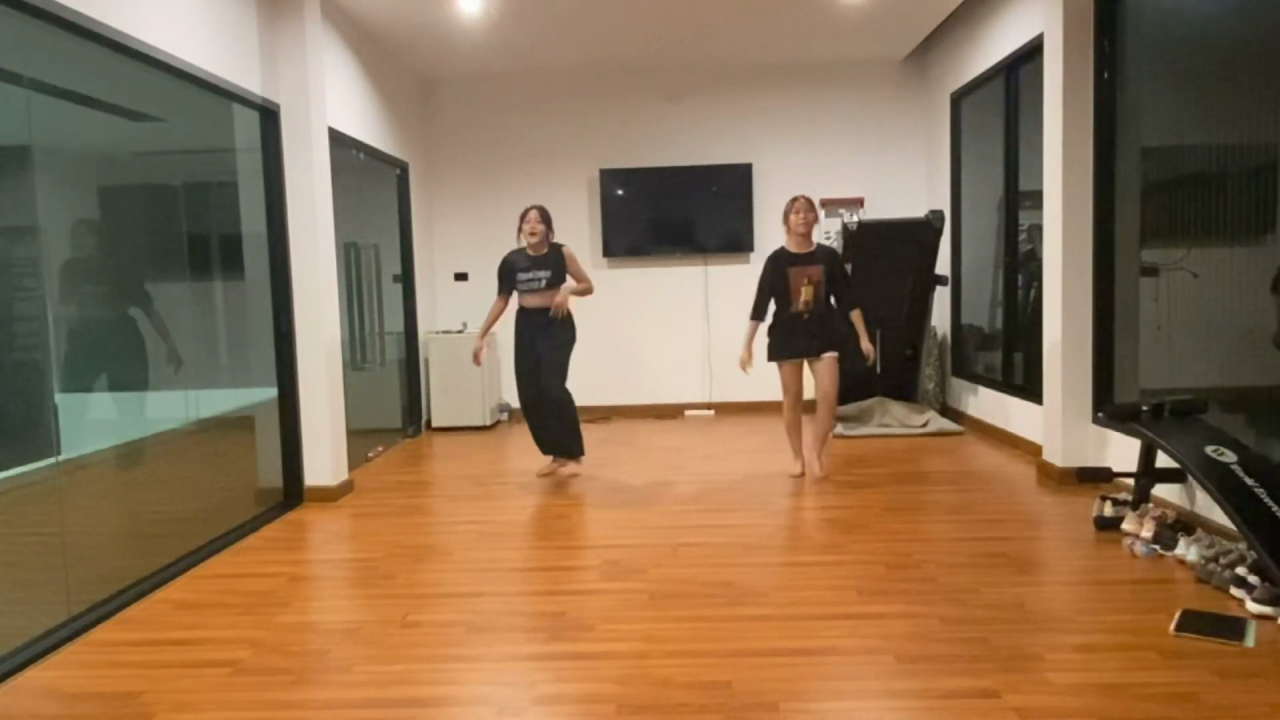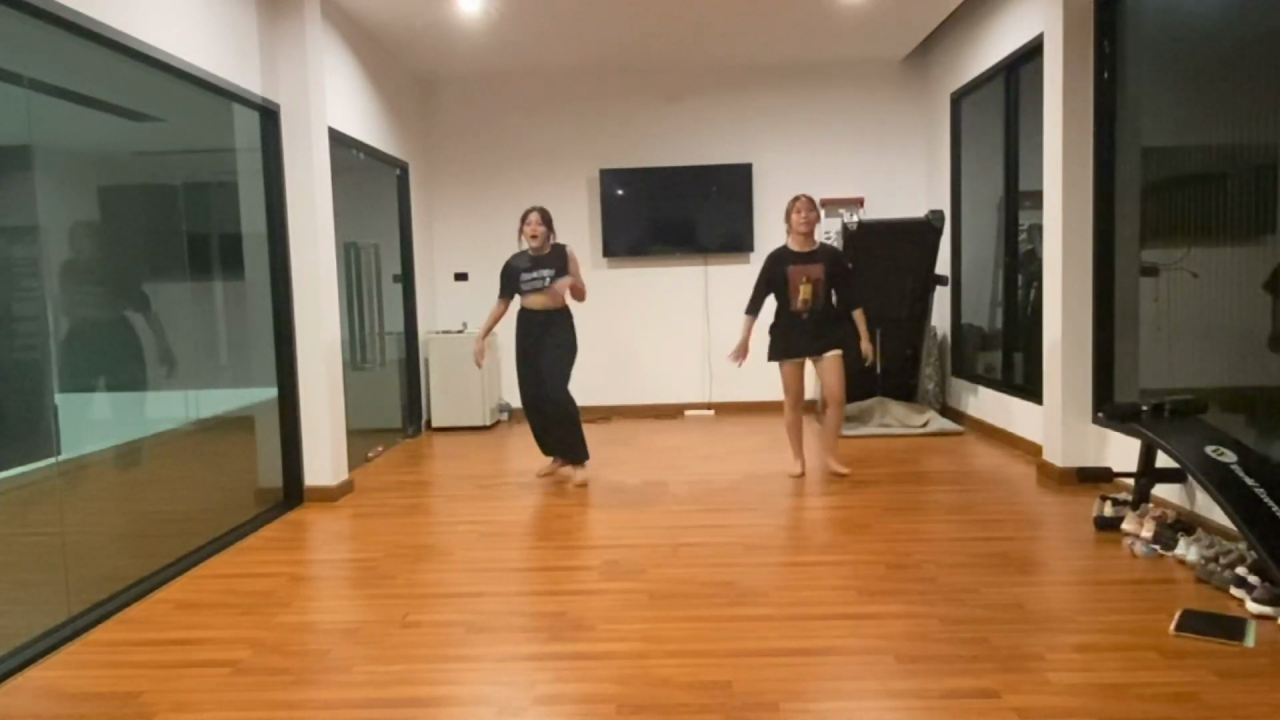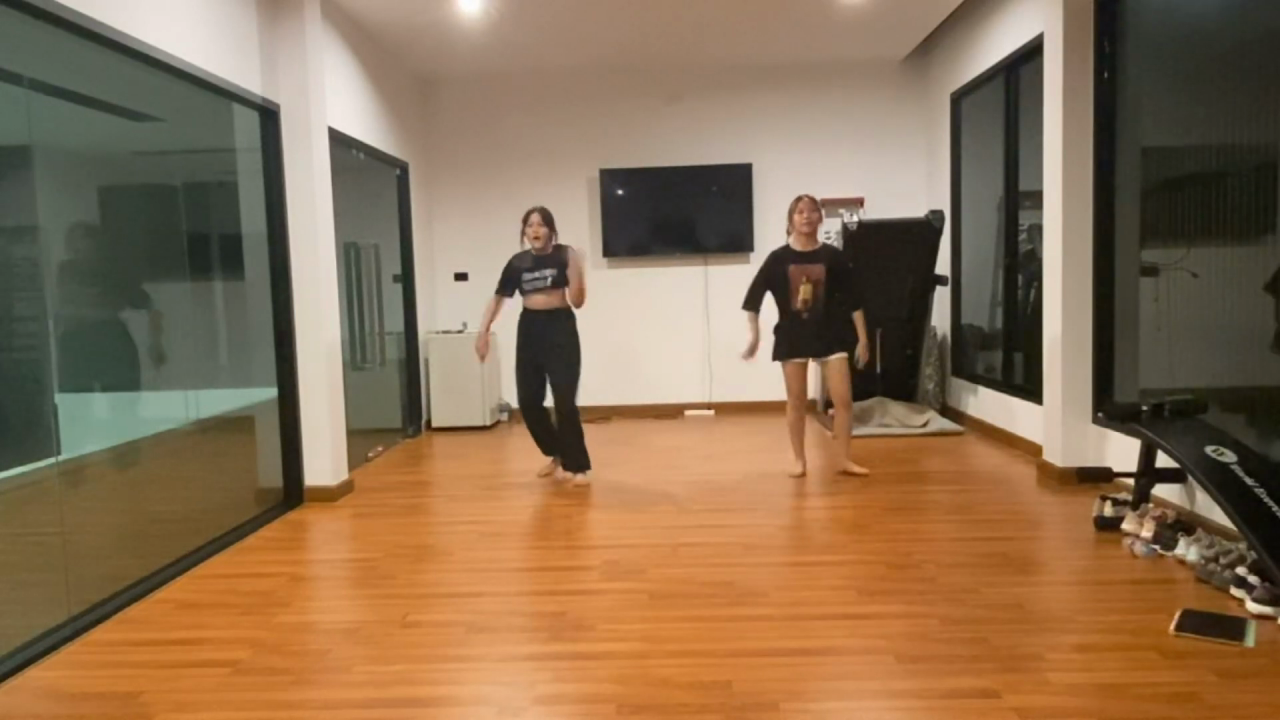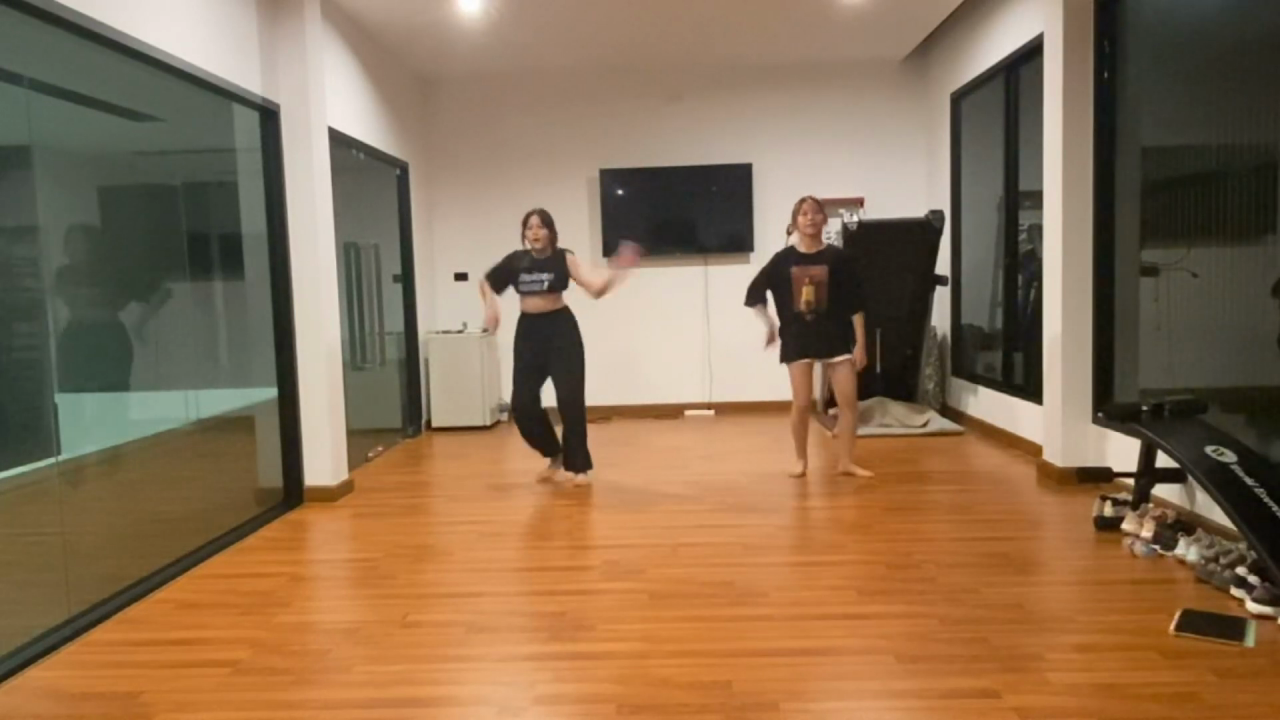
dt=0.1s
person 1, frame 1
left shoulder: (829, 257)
right shoulder: (777, 261)
left elbow: (848, 298)
right elbow: (761, 304)
left wrist: (864, 337)
right wrist: (748, 346)
left hip: (824, 334)
right hip: (787, 336)
left knee: (828, 399)
right knee: (792, 401)
left ankle: (816, 456)
right ankle: (798, 459)
person 1, frame 2
left shoulder: (831, 256)
right shoulder: (777, 258)
left elbow: (849, 298)
right elbow: (757, 299)
left wrist: (864, 337)
right wrist: (744, 339)
left hip: (826, 334)
right hip: (789, 335)
left knee: (836, 398)
right knee: (794, 402)
left ankle: (829, 457)
right ankle: (798, 459)
person 1, frame 3
left shoulder: (833, 256)
right shoulder: (779, 258)
left elbow: (852, 300)
right elbow: (754, 297)
left wrist: (862, 339)
right wrist: (754, 335)
left hip: (830, 335)
right hip: (791, 336)
left knee: (843, 400)
right knee: (796, 403)
left ankle: (843, 459)
right ankle: (799, 459)
person 1, frame 4
left shoulder: (837, 257)
right shoulder: (783, 259)
left elbow: (854, 302)
right elbow: (755, 293)
left wrist: (860, 342)
right wrist: (769, 323)
left hip: (835, 336)
right hip: (797, 337)
left knee: (849, 401)
right knee: (802, 404)
left ankle: (846, 461)
right ankle: (801, 459)
person 2, frame 1
left shoulder: (561, 253)
right shoulder: (512, 260)
left elbow: (588, 286)
right elbow: (501, 300)
left wrist: (567, 292)
right wrist: (481, 336)
left hip: (556, 324)
right hip: (526, 326)
left knee: (552, 387)
right knee: (529, 396)
left ankle: (573, 452)
right ankle: (557, 453)
person 2, frame 2
left shoulder: (563, 254)
right shoulder: (515, 263)
left elbow: (581, 295)
right elbow: (502, 303)
left wrist: (570, 283)
right wrist: (481, 338)
left hip: (558, 326)
right hip: (527, 328)
left knee: (555, 392)
right knee: (532, 398)
left ankle: (577, 460)
right ankle: (558, 455)
person 2, frame 3
left shoulder: (565, 255)
right shoulder: (518, 261)
left elbow: (578, 301)
right elbow: (499, 296)
left wrist: (576, 274)
right wrist: (483, 331)
left hip: (559, 327)
right hip: (530, 328)
left knee: (563, 399)
right knee: (529, 401)
left ankle: (578, 465)
right ankle: (558, 456)
person 2, frame 4
left shoulder: (564, 258)
right shoulder: (515, 260)
left elbow: (596, 289)
right elbow: (486, 282)
left wrist: (617, 270)
right wrist: (490, 304)
left hip: (561, 330)
right hip: (529, 331)
left knee: (569, 400)
right knee: (522, 405)
left ankle: (577, 464)
right ankle: (554, 455)
person 3, frame 1
left shoulder: (119, 270)
right shoulder: (70, 269)
left elbow: (149, 308)
right elbow: (66, 307)
left wrist: (170, 345)
left hip: (121, 338)
right hip: (83, 340)
left knee: (130, 407)
person 3, frame 2
left shoulder: (116, 271)
right shoulder: (69, 270)
left elbow: (146, 310)
right elbow: (66, 306)
left wrist: (164, 348)
left hip: (117, 336)
right hip: (82, 338)
left knee: (128, 407)
person 3, frame 3
left shoulder: (114, 273)
right shoulder: (67, 270)
left elbow: (151, 309)
left wrist: (155, 342)
left hip: (112, 341)
right hip: (76, 342)
person 3, frame 4
left shoulder: (114, 272)
right shoulder: (65, 274)
left elbow: (162, 292)
left wrist: (143, 320)
left hip: (109, 340)
right hip: (75, 341)
